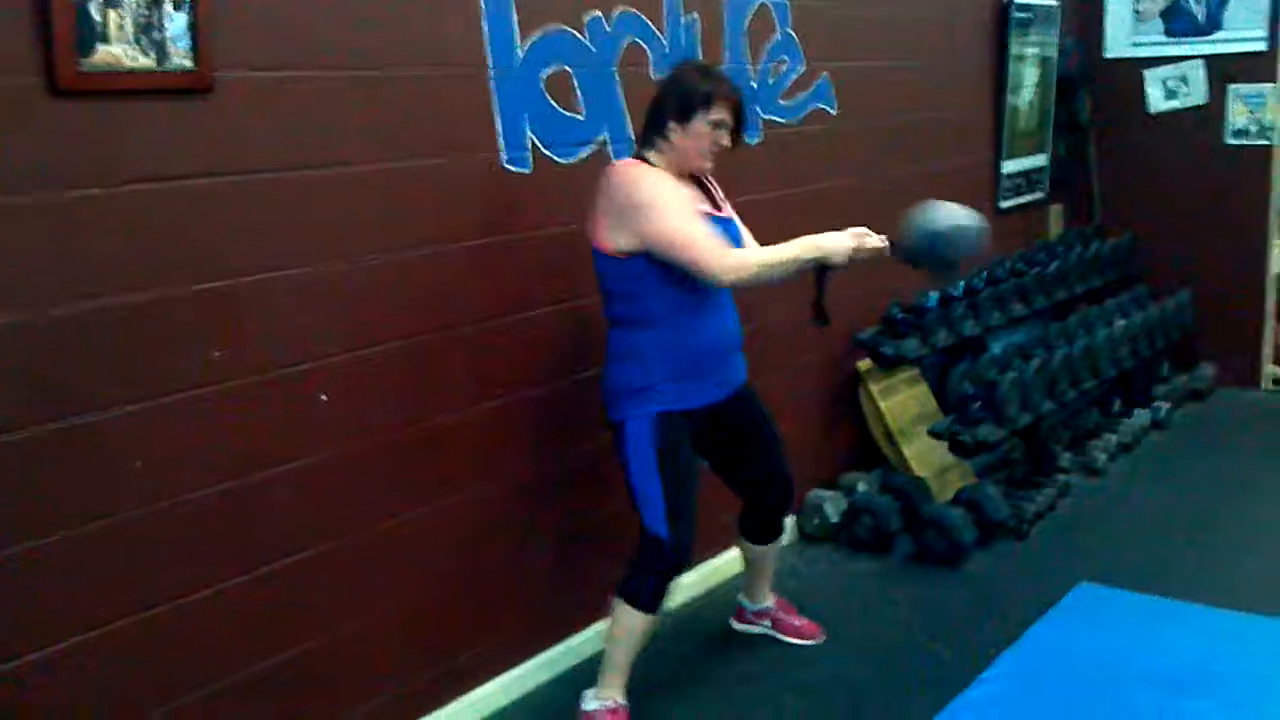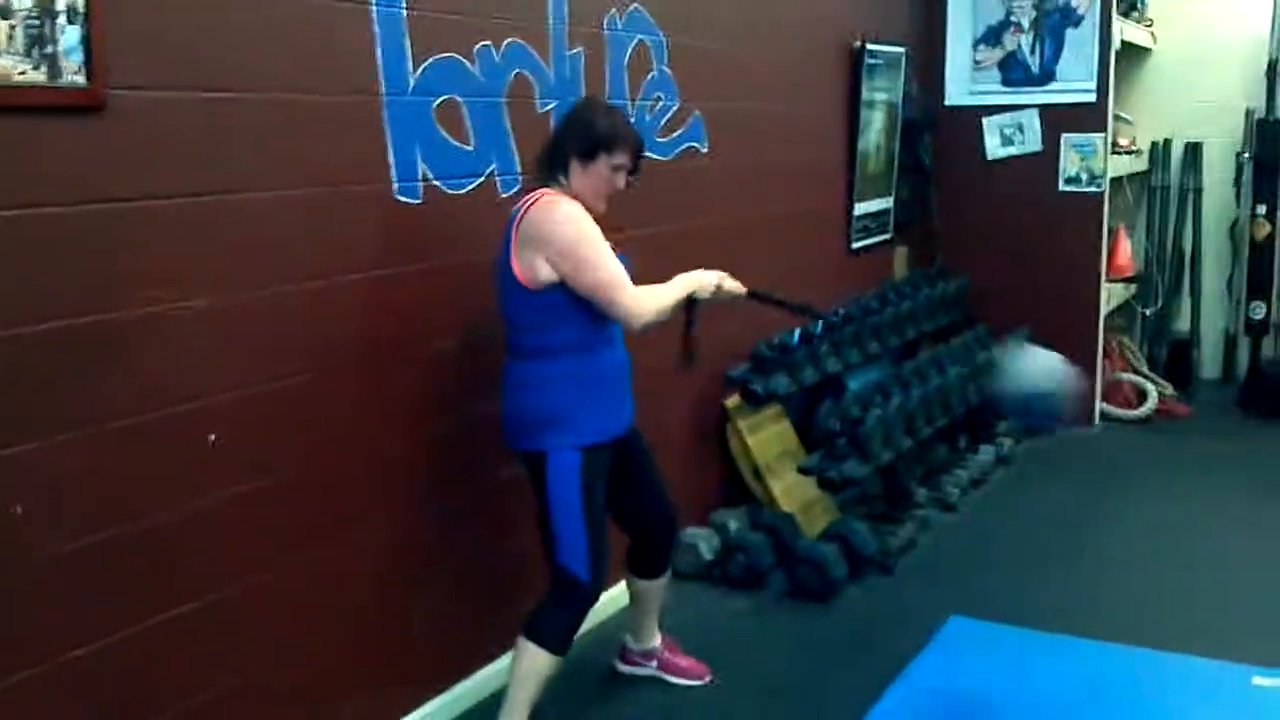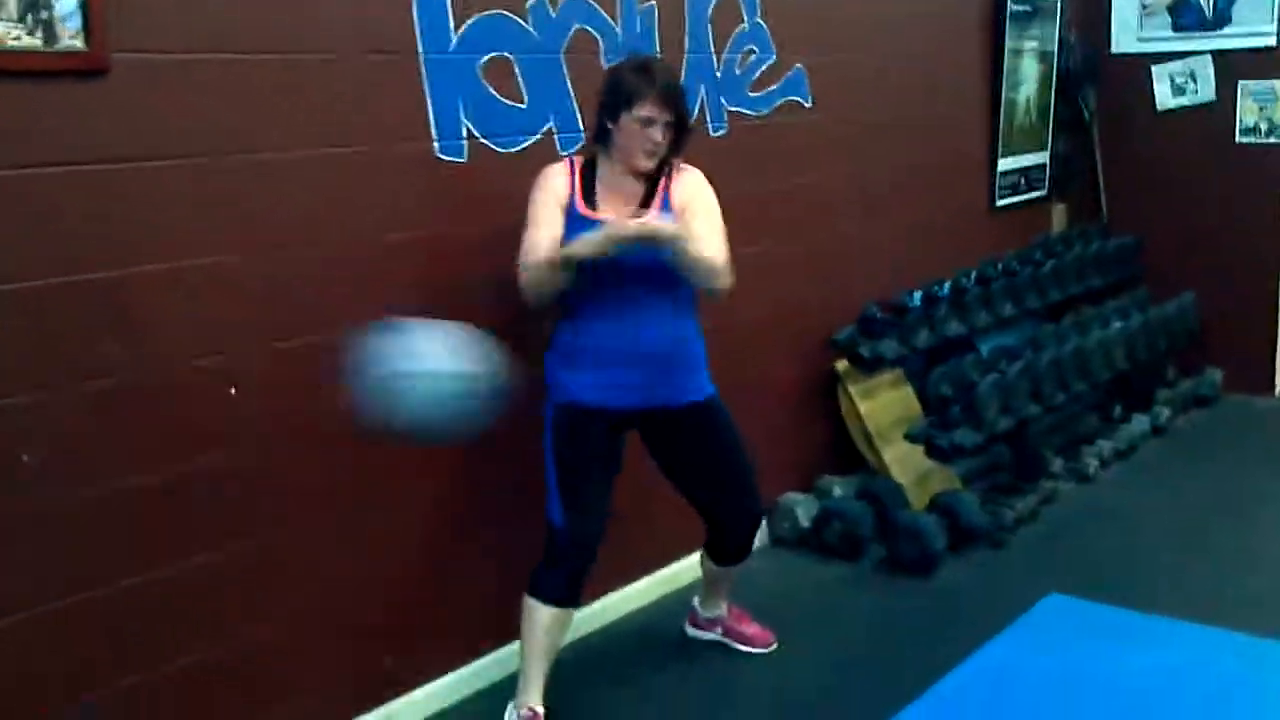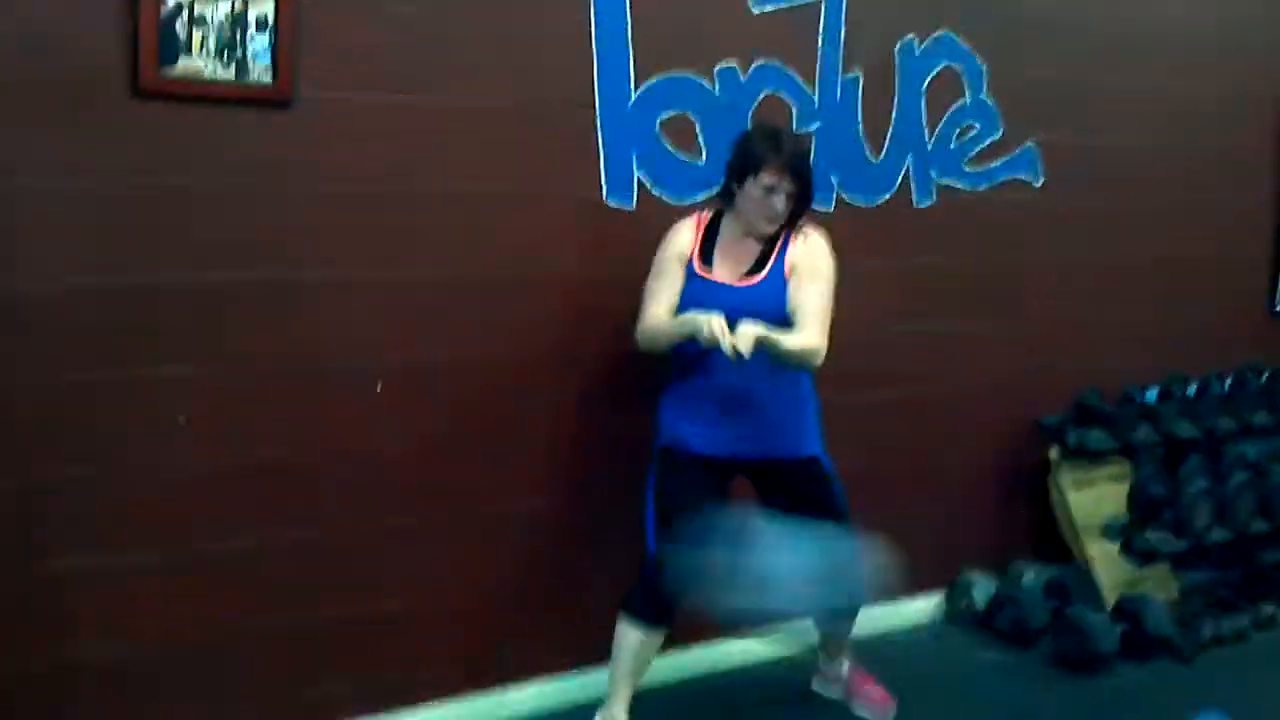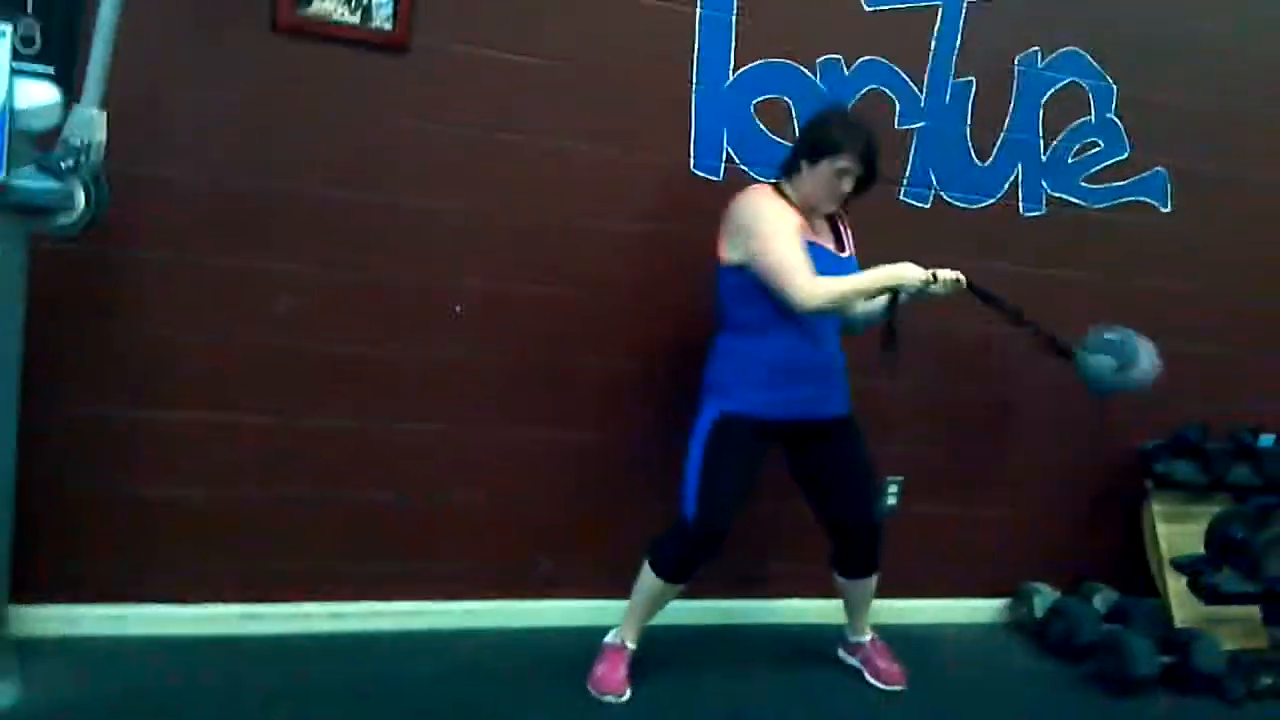
dt=1s
person 1, frame 1
left shoulder: (701, 185)
right shoulder: (635, 181)
left elbow: (748, 259)
right elbow: (725, 269)
left wrist: (838, 246)
right wrist: (817, 245)
left hip: (720, 383)
right hip: (655, 399)
left knee: (772, 489)
right knee: (666, 546)
left ankle: (758, 605)
person 1, frame 2
left shoulder: (576, 216)
right shoulder: (553, 215)
left elbow: (620, 299)
right elbow: (632, 311)
left wrist: (700, 283)
right wrist: (689, 281)
left hip: (603, 420)
right hip: (561, 429)
left knee: (657, 526)
right knee: (577, 582)
left ankle: (643, 645)
person 1, frame 3
left shoulder: (687, 184)
right shoulder: (561, 180)
left elbow: (717, 278)
right elbow: (533, 284)
left wrist: (674, 237)
right wrist: (589, 244)
left hip: (675, 387)
right hip: (584, 390)
left knee: (740, 512)
right knee: (571, 543)
left ankle: (711, 611)
person 1, frame 4
left shoulder: (807, 246)
right shoulder: (688, 236)
left elbow: (814, 350)
right elbow: (647, 334)
left wrist: (764, 337)
right wrist: (694, 323)
left hip: (785, 439)
right hip: (695, 437)
right knee: (663, 574)
person 1, frame 5
left shoulder: (838, 224)
right shoulder: (759, 207)
left elbow: (855, 309)
right elbow: (807, 295)
left wrist: (919, 288)
right wrist: (890, 273)
left hip: (821, 407)
right hip: (742, 403)
left knee: (860, 525)
right knee: (700, 530)
left ankle: (860, 639)
right ankle: (621, 642)
